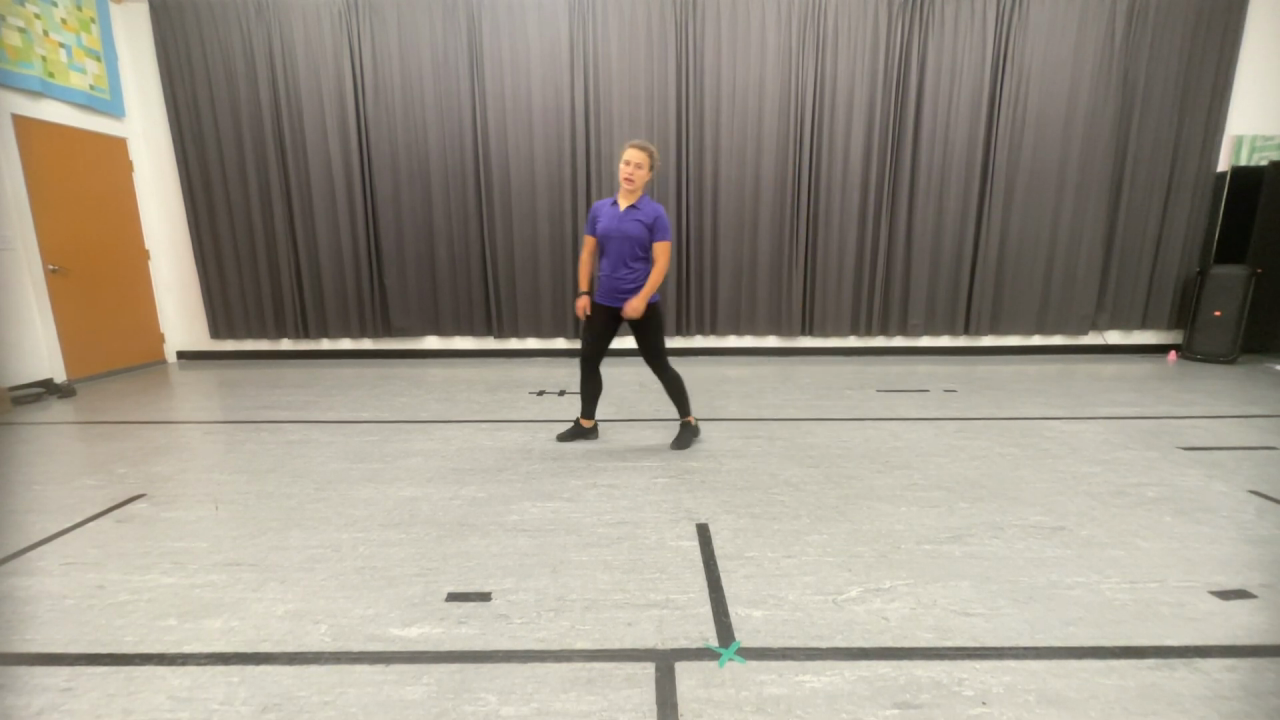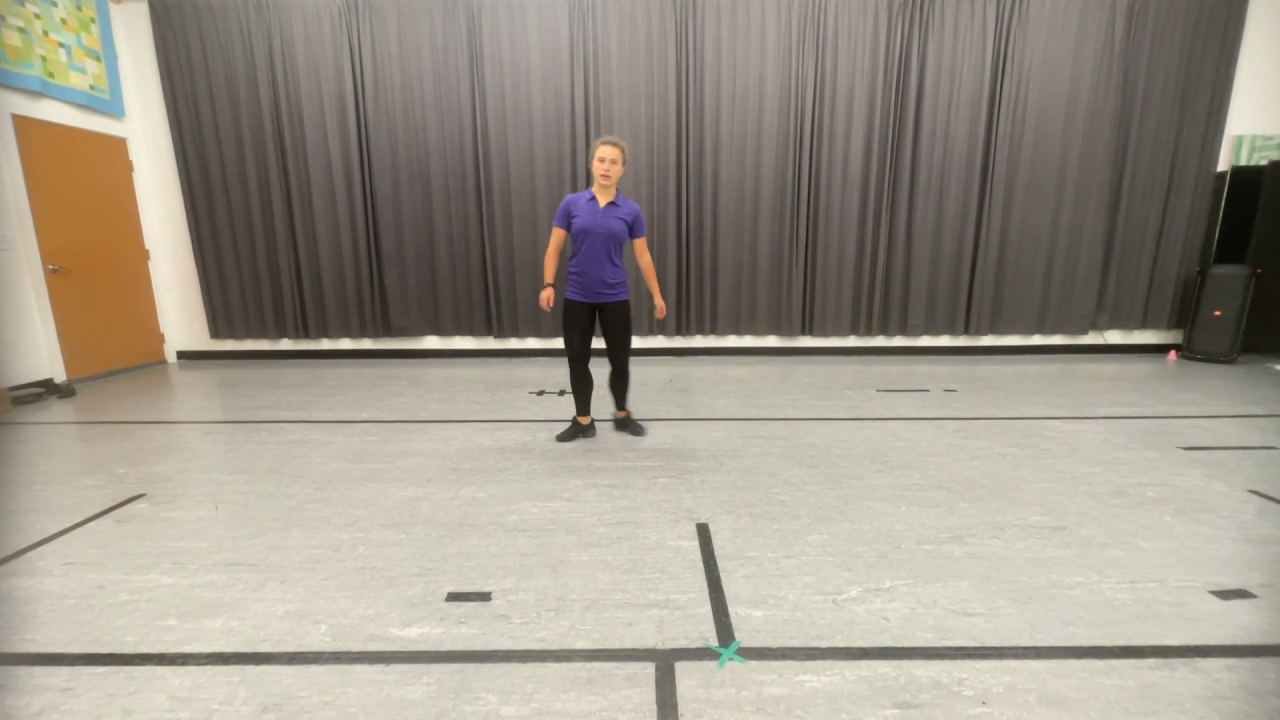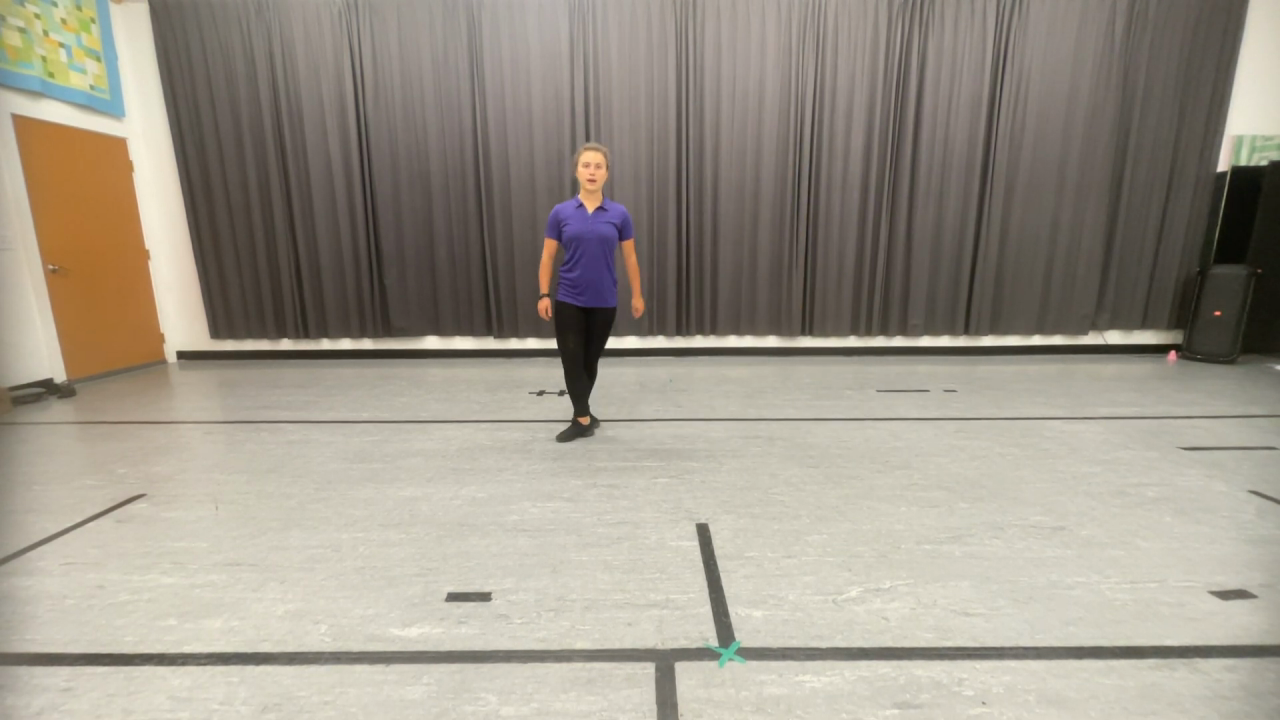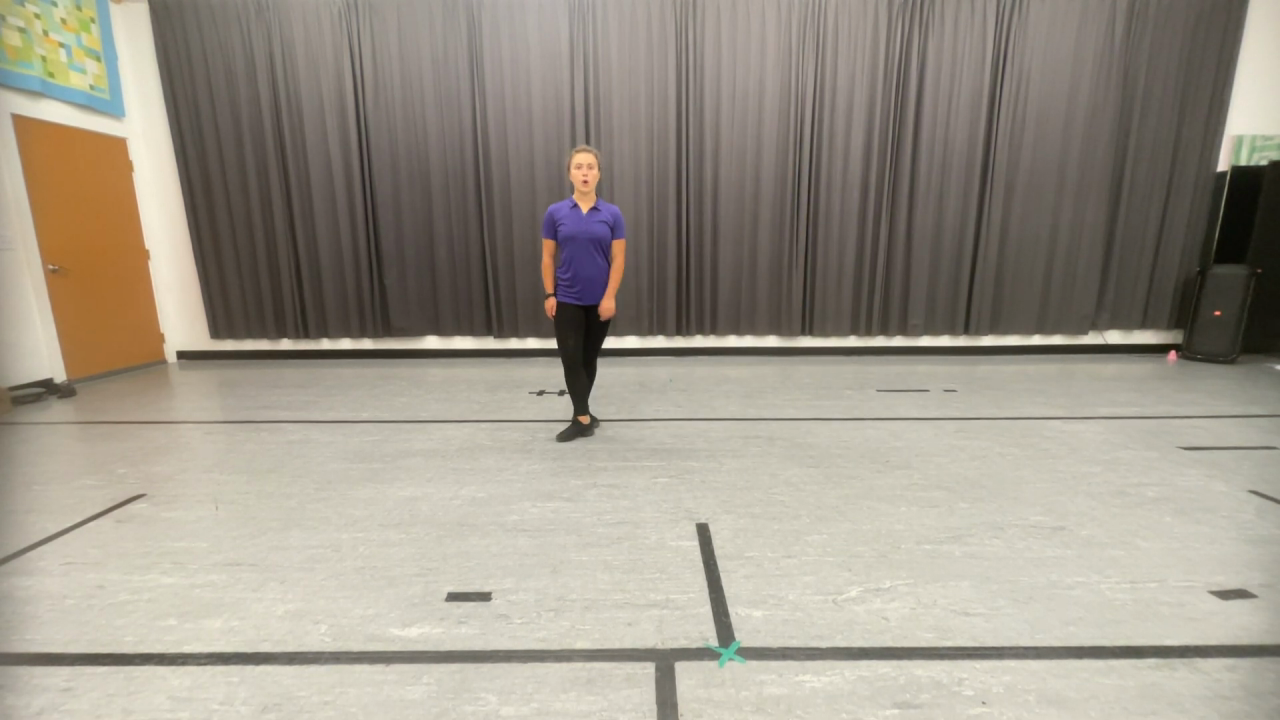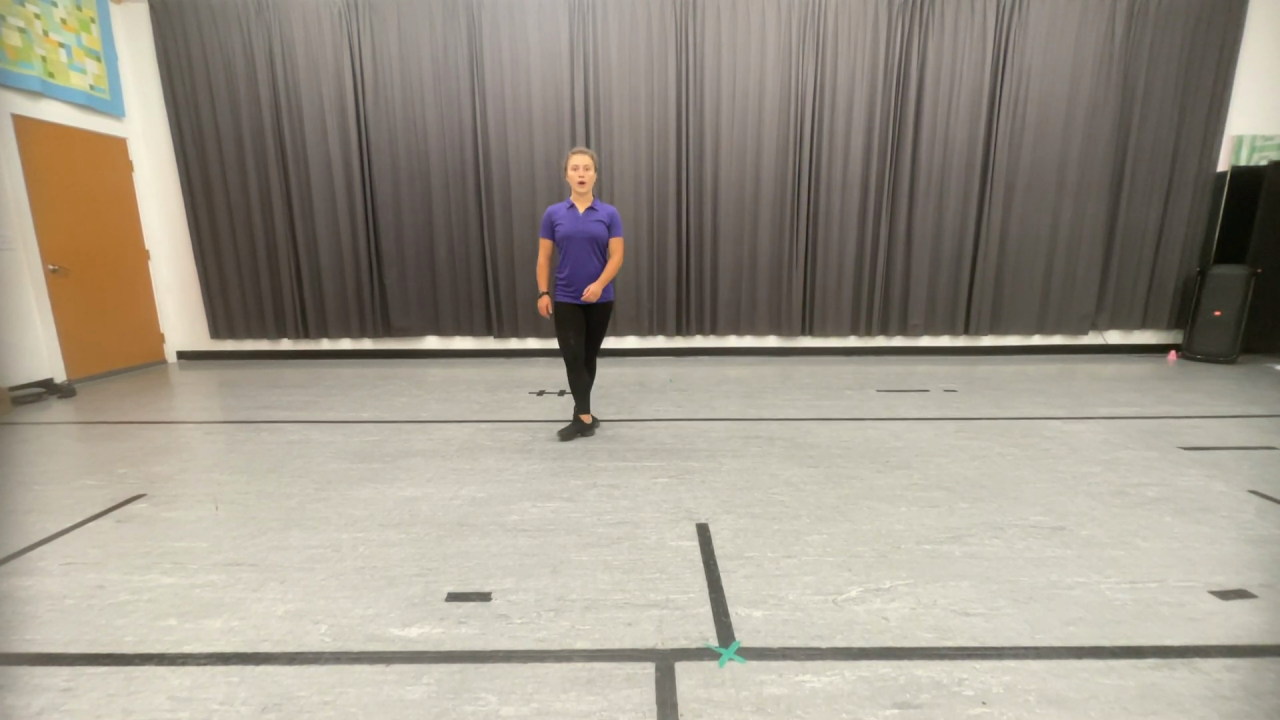
dt=0.2s
person 1, frame 1
left shoulder: (654, 213)
right shoulder: (599, 209)
left elbow: (661, 262)
right elbow: (587, 255)
left wrist: (641, 298)
right wrist: (583, 293)
left hip: (641, 302)
right hip: (605, 302)
left knee: (658, 364)
right knee: (588, 361)
left ankle: (688, 422)
right ankle: (586, 424)
person 1, frame 2
left shoulder: (631, 210)
right shoulder: (571, 203)
left elbow: (643, 255)
right elbow: (555, 248)
left wrist: (656, 295)
right wrist: (548, 285)
left hip: (615, 297)
right hip: (577, 297)
left knee: (620, 360)
right knee: (577, 360)
left ankle: (622, 415)
right ankle: (583, 420)
person 1, frame 3
left shoulder: (619, 214)
right shoulder: (560, 212)
left elbow: (630, 257)
right elbow: (548, 257)
left wrist: (637, 294)
right wrist: (544, 295)
left hip: (604, 301)
right hip: (569, 300)
left knee: (590, 360)
right knee: (571, 360)
left ankle: (583, 410)
right ankle: (581, 419)
person 1, frame 4
left shoulder: (612, 214)
right shoulder: (555, 212)
left elbow: (618, 259)
right elbow: (548, 258)
left wrist: (611, 296)
right wrist: (550, 294)
left hip: (599, 300)
right hip: (568, 299)
left knee: (589, 358)
right knee: (571, 358)
left ankle: (583, 411)
right ankle: (582, 419)
person 1, frame 5
left shoulder: (609, 214)
right shoulder: (553, 213)
left elbow: (616, 256)
right elbow: (544, 257)
left wrist: (599, 284)
right wrist: (543, 293)
left hip: (600, 298)
right hip: (566, 298)
left knee: (589, 357)
right knee: (573, 357)
left ankle: (582, 411)
right ankle: (584, 418)
